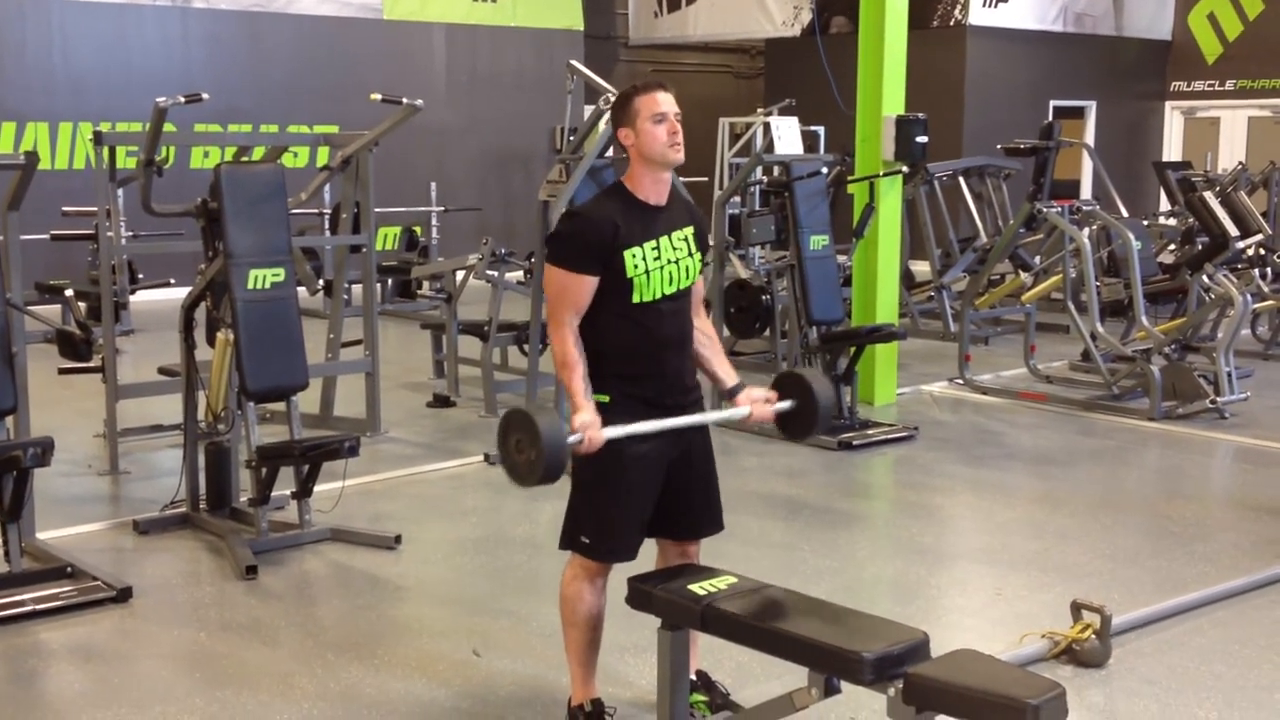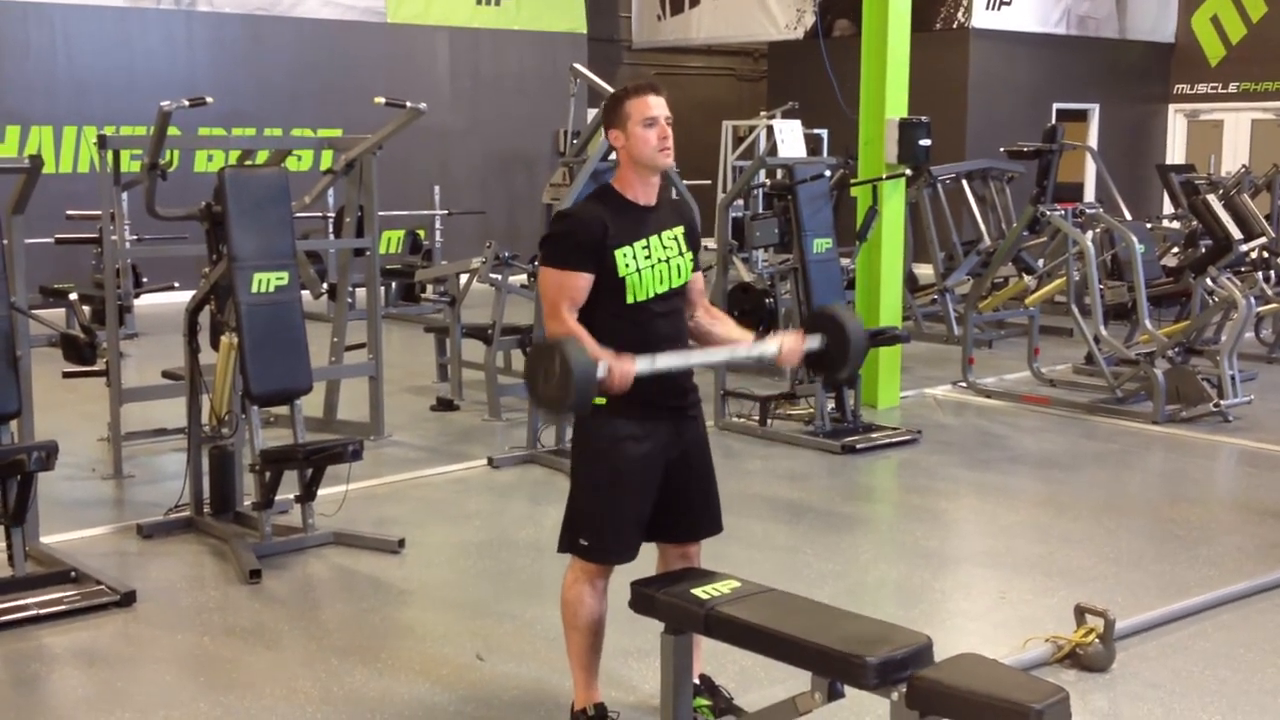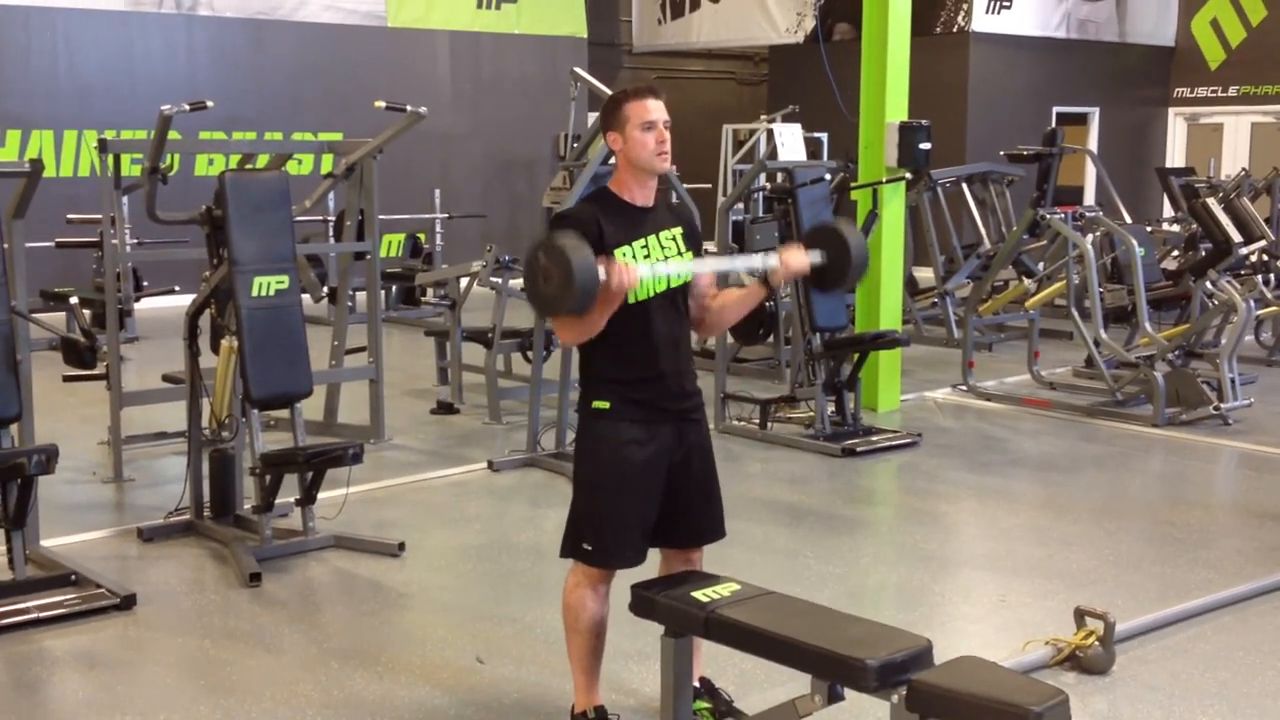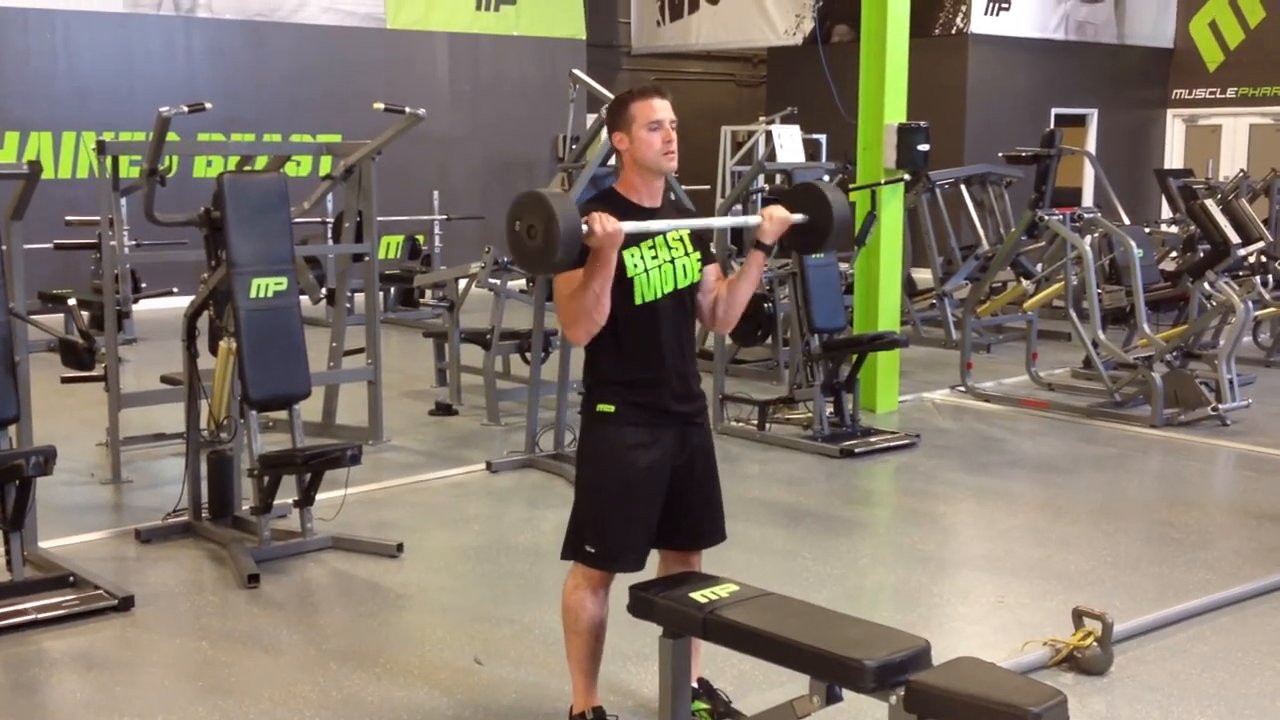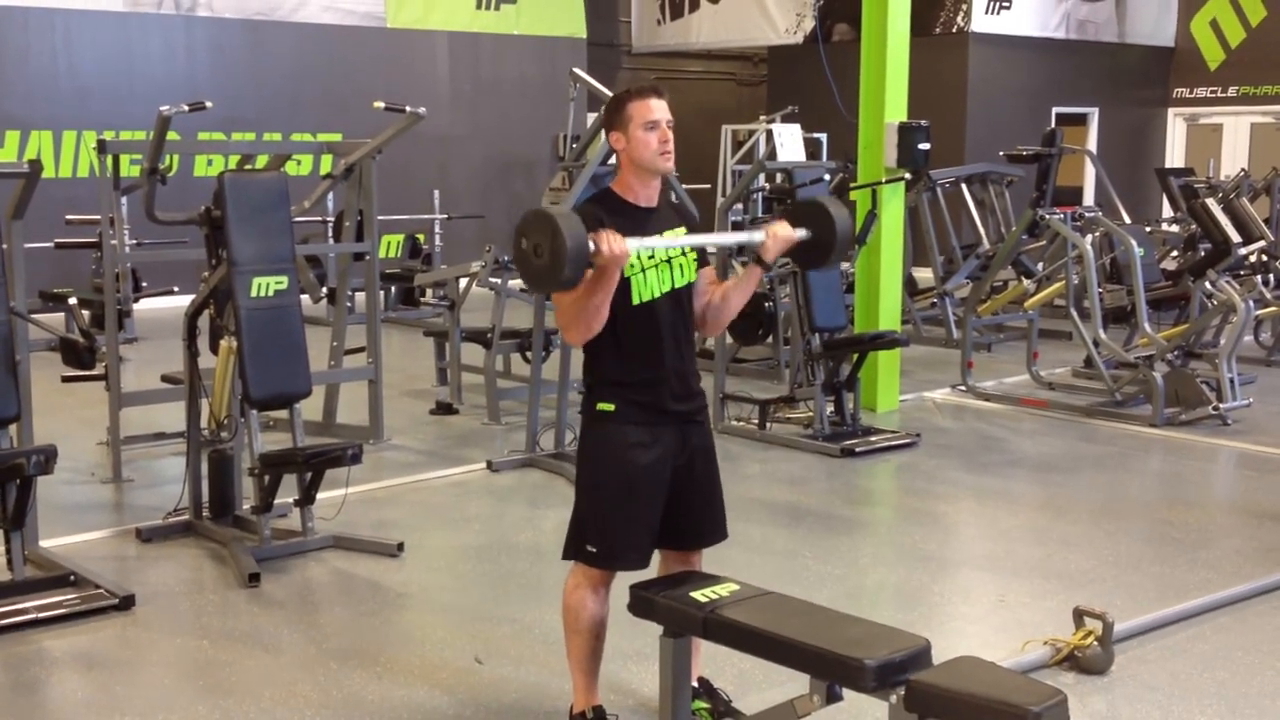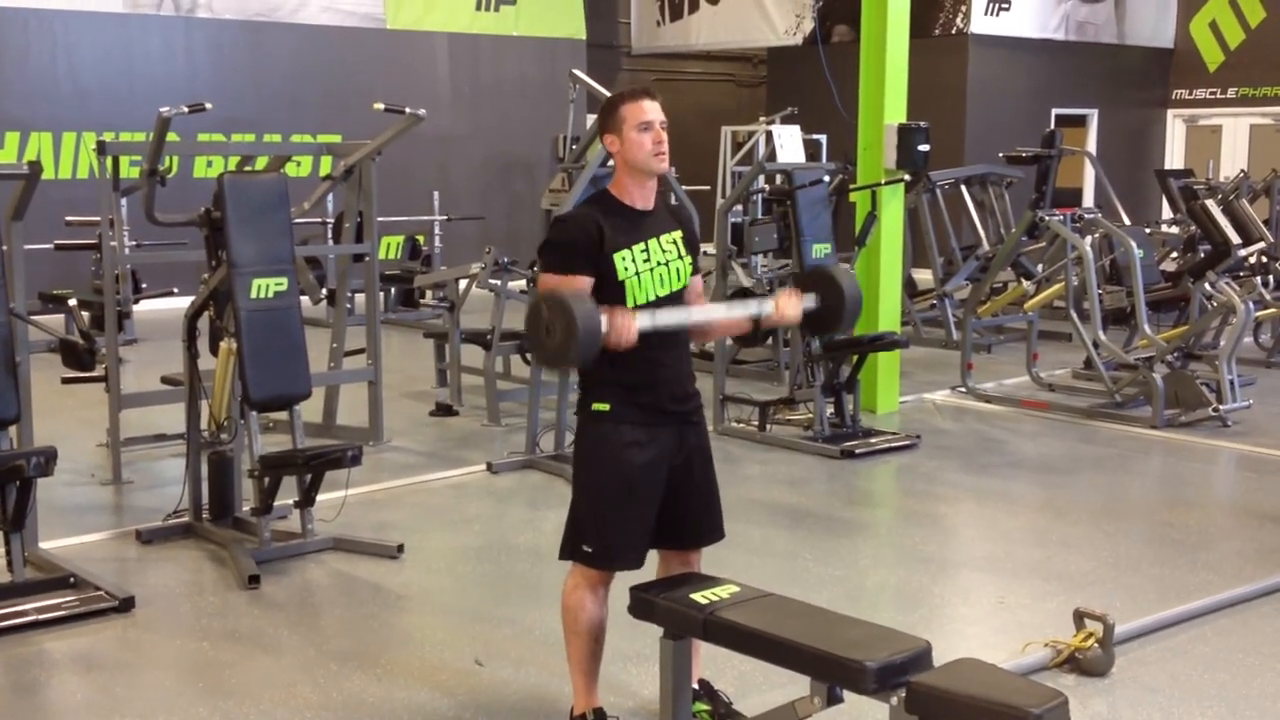
dt=0.2s
person 1, frame 1
left shoulder: (689, 217)
right shoulder: (593, 223)
right elbow: (563, 325)
left wrist: (735, 386)
right wrist: (582, 406)
left hip: (682, 409)
right hip: (618, 415)
left knee: (684, 545)
right knee: (593, 558)
person 1, frame 2
left shoulder: (680, 217)
right shoulder: (584, 224)
right elbow: (558, 318)
left wrist: (759, 343)
right wrist: (602, 361)
left hip: (680, 406)
right hip: (615, 415)
left knee: (684, 547)
right knee: (594, 560)
person 1, frame 3
left shoulder: (680, 219)
right shoulder: (585, 224)
left elbow: (706, 313)
right elbow: (568, 327)
left wrist: (767, 281)
right wrist: (608, 290)
left hip: (683, 411)
right hip: (617, 420)
left knee: (686, 552)
right knee: (595, 564)
person 1, frame 4
left shoulder: (685, 220)
right shoulder: (591, 221)
left elbow: (718, 316)
right elbow: (578, 328)
left wrist: (761, 247)
right wrist: (604, 252)
left hip: (687, 414)
right hip: (621, 422)
left knee: (686, 553)
right knee: (597, 565)
person 1, frame 5
left shoulder: (683, 219)
right shoulder: (591, 224)
left elbow: (708, 319)
right elbow: (575, 330)
left wrist: (761, 261)
right wrist: (608, 267)
left hip: (686, 412)
right hip: (619, 420)
left knee: (686, 553)
right knee: (597, 565)
person 1, frame 6
left shoulder: (678, 221)
right shoulder: (582, 229)
left wrist: (761, 314)
right wrist: (605, 329)
left hip: (682, 413)
right hip: (616, 421)
left knee: (685, 553)
right knee: (595, 566)
